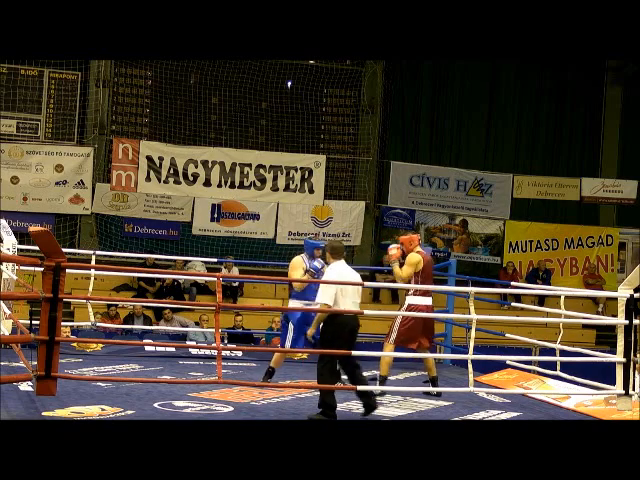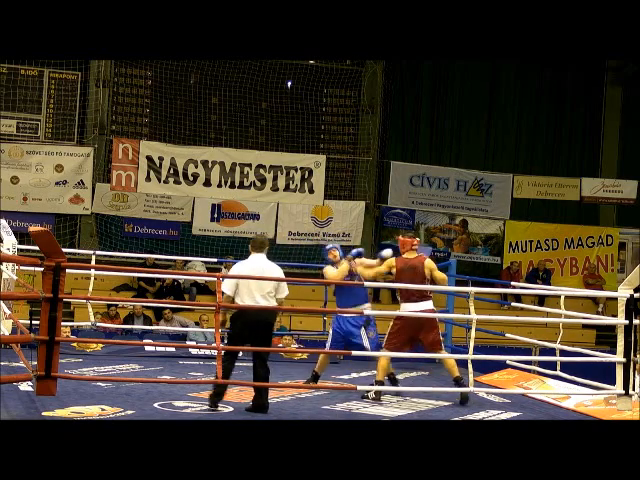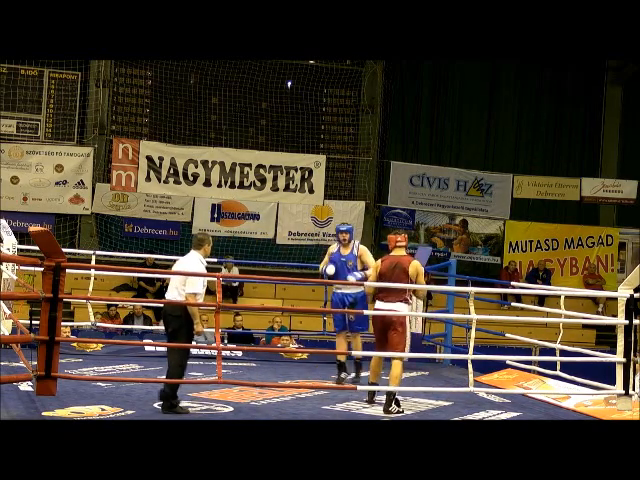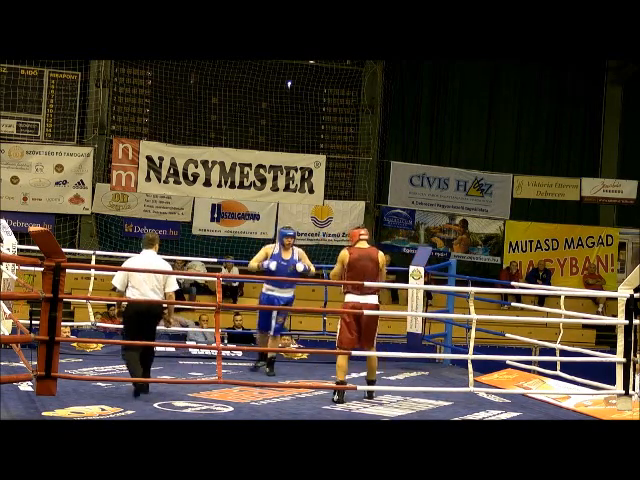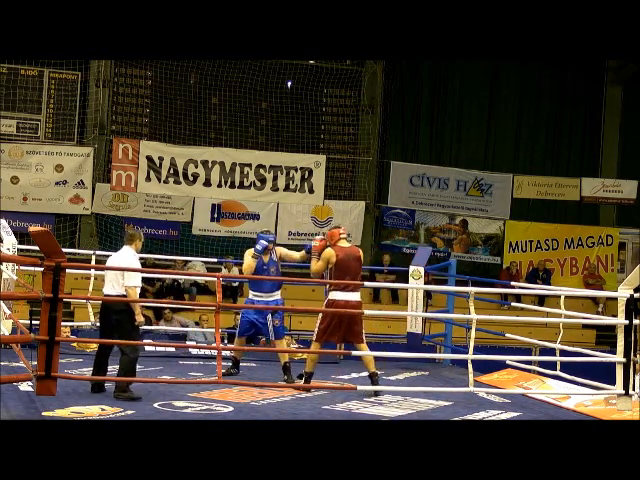
dt=1s
person 1, frame 1
left shoulder: (330, 275)
right shoulder: (354, 274)
left elbow: (325, 307)
left wrist: (314, 326)
left hip: (336, 322)
right hip: (352, 320)
left knee: (327, 366)
right knee: (350, 364)
left ankle: (328, 411)
right ankle: (369, 400)
person 1, frame 2
left shoulder: (239, 267)
right shoulder: (275, 269)
left elbow: (227, 296)
right elbow: (281, 300)
left wrist: (222, 316)
right wrist: (274, 316)
left hip: (244, 315)
right hip: (266, 316)
left knee: (228, 356)
right knee: (260, 360)
left ankle: (216, 397)
right ankle: (260, 403)
person 1, frame 3
left shoulder: (182, 261)
right shoulder: (197, 266)
right elbow: (190, 297)
right wrist: (197, 322)
left hip: (169, 307)
right hip: (181, 311)
left knee: (174, 353)
right knee: (178, 356)
left ankle: (168, 392)
right ankle: (169, 402)
person 1, frame 4
left shoulder: (130, 262)
right shoulder: (165, 265)
left elbow: (119, 290)
right elbow: (170, 295)
left wrist: (118, 307)
right wrist: (170, 314)
left hip: (134, 307)
right hip: (154, 308)
left knee: (130, 347)
right knee: (147, 345)
left ankle: (138, 379)
right ankle: (144, 383)
person 1, frame 5
left shoulder: (114, 257)
right shoulder: (132, 260)
right elbow: (130, 290)
right wrist: (138, 313)
left hip: (108, 302)
right hip: (122, 305)
left knee: (105, 345)
right knee: (131, 347)
left ankle: (97, 384)
right ankle: (122, 388)
person 2, frame 1
left shoulder: (413, 256)
right shoulder: (427, 257)
left elbow: (401, 279)
left wrist: (394, 261)
right wrist: (401, 257)
left hip: (413, 304)
right hip: (427, 305)
left knee: (390, 342)
right knee: (424, 347)
left ankle: (381, 383)
right ankle: (434, 385)
person 2, frame 2
left shoulder: (395, 262)
right shoulder: (427, 262)
left elbow: (369, 275)
right elbow: (444, 283)
left hip: (406, 312)
right hip: (427, 311)
left knee: (387, 350)
right knee: (439, 351)
left ankle: (377, 390)
right ankle: (460, 385)
person 2, frame 3
left shoulder: (380, 262)
right shoulder: (415, 265)
left elbow: (369, 290)
right elbow: (421, 295)
left hip: (379, 310)
right hip: (399, 313)
left knee: (379, 352)
right knee: (398, 357)
left ankle: (371, 391)
right ankle: (390, 401)
person 2, frame 4
left shoulder: (346, 253)
right shoulder: (379, 255)
left elbow: (333, 277)
right elbow: (381, 281)
left hip: (352, 303)
right hip: (372, 303)
left knee: (343, 348)
right knee: (370, 347)
left ankle: (340, 390)
right ankle: (370, 388)
person 2, frame 5
left shoulder: (330, 251)
right shoulder: (358, 252)
left elbow: (315, 273)
left wrist: (315, 253)
left hip: (336, 300)
right hip: (355, 301)
left knee: (317, 341)
right knee: (360, 343)
left ankle: (306, 380)
right ankle: (375, 380)
person 3, frame 1
left shoulder: (320, 262)
right shoulder: (298, 261)
right elbow: (297, 287)
right wrist: (311, 272)
right hip: (297, 310)
right knee: (286, 346)
right ankle: (268, 376)
person 3, frame 2
left shoulder: (355, 261)
right shoulder: (328, 270)
left elbow: (377, 264)
right elbow: (336, 278)
left wrist: (384, 258)
right wrist: (349, 259)
left hip: (363, 315)
right hip: (342, 317)
left knee: (375, 350)
right knee: (328, 350)
left ankle: (393, 380)
right ankle: (314, 378)
person 3, frame 3
left shoulder: (360, 249)
right shoulder: (332, 249)
right elbow: (322, 266)
left wrist: (362, 275)
right wrist: (325, 269)
left hip: (356, 295)
right hip: (338, 294)
left knee: (355, 332)
right knee: (340, 332)
left ankle: (358, 368)
right ankle: (342, 370)
person 3, frame 4
left shoulder: (299, 253)
right shoulder: (270, 249)
left elbow: (313, 271)
right elbow: (251, 265)
left wrist: (307, 267)
right wrist: (263, 264)
left hip: (285, 297)
right hip: (268, 294)
left knee: (275, 331)
right knee: (262, 329)
left ankle: (270, 364)
right ankle: (262, 358)
person 3, frame 5
left shoulder: (278, 251)
right shoulder: (251, 252)
left elbow: (298, 256)
right elbow: (246, 272)
left wrist: (307, 251)
right wrist: (256, 252)
left hip: (273, 301)
right hip: (253, 301)
left knee: (278, 336)
right knee: (241, 334)
left ankle: (287, 372)
right ankle: (235, 366)
